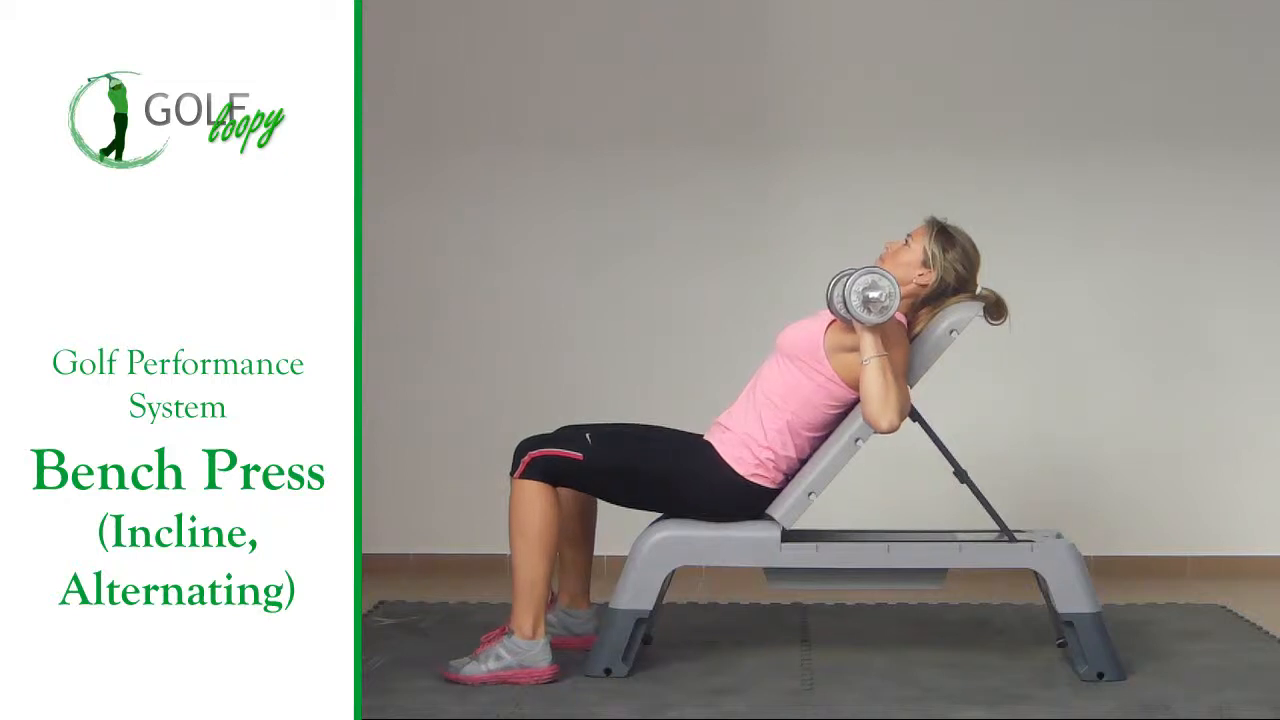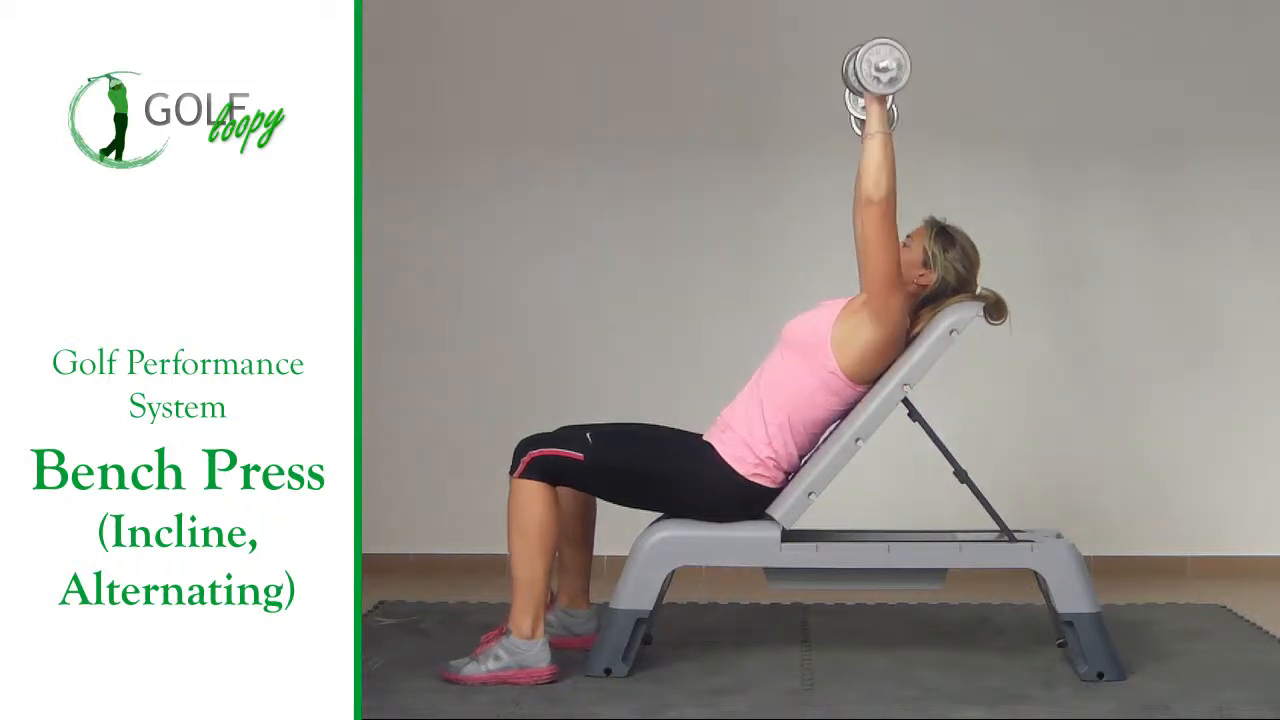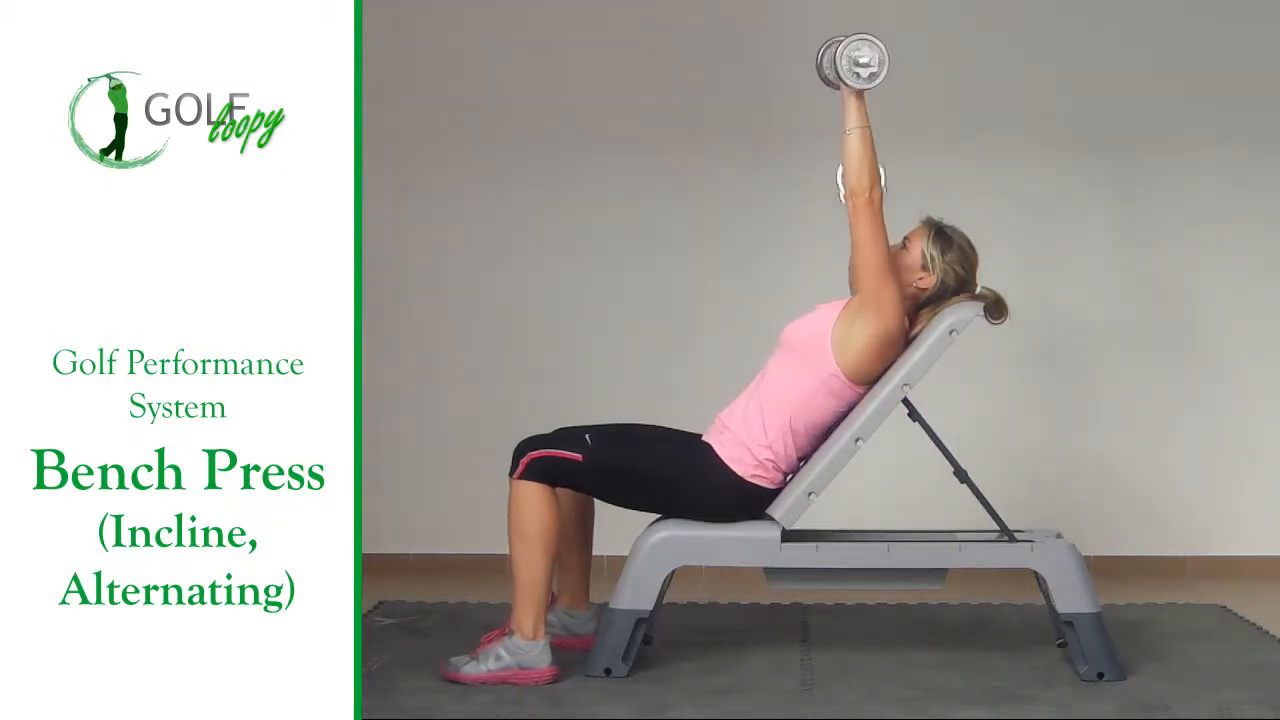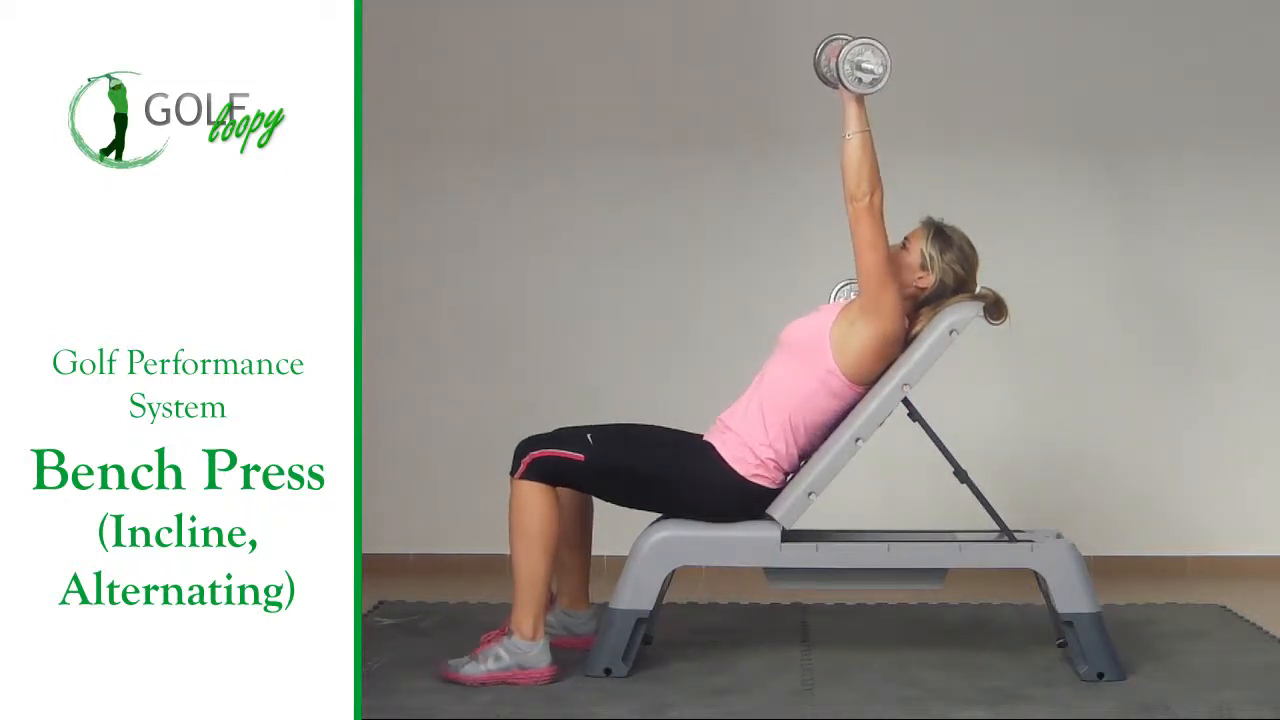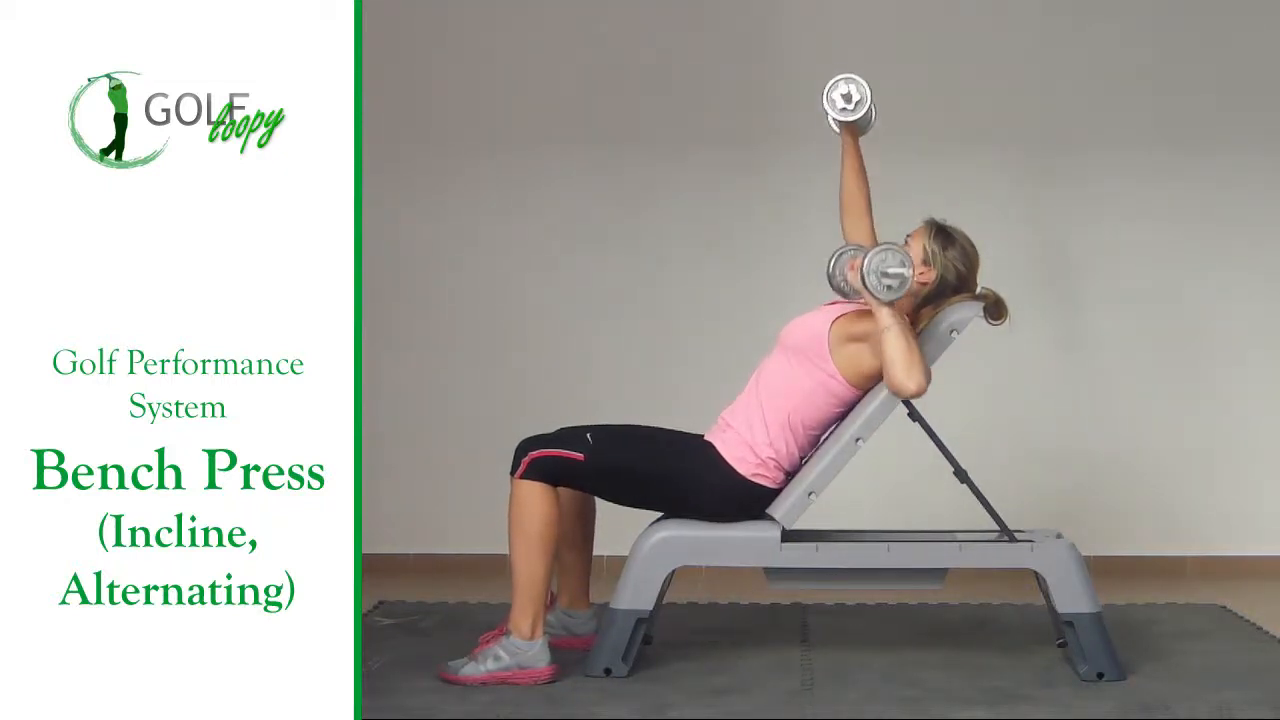
dt=1s
person 1, frame 1
left shoulder: (888, 334)
right shoulder: (877, 323)
left elbow: (885, 416)
left wrist: (868, 331)
right wrist: (864, 321)
left hip: (730, 476)
right hip: (730, 459)
left knee: (537, 458)
right knee: (564, 451)
left ankle: (525, 644)
right ankle: (572, 612)
person 1, frame 2
left shoulder: (884, 322)
right shoulder: (875, 317)
left elbow: (874, 205)
right elbow: (874, 211)
left wrist: (878, 113)
right wrist: (870, 125)
left hip: (729, 476)
right hip: (730, 464)
left knee: (535, 458)
right knee: (563, 449)
left ankle: (524, 645)
right ankle: (572, 612)
person 1, frame 3
left shoulder: (884, 318)
right shoulder: (872, 318)
left elbow: (863, 196)
right elbow: (862, 230)
left wrist: (854, 98)
left hip: (730, 478)
right hip: (728, 460)
left knee: (535, 459)
right knee: (561, 449)
left ankle: (526, 644)
right ankle: (573, 613)
person 1, frame 4
left shoulder: (883, 321)
right shoulder: (876, 328)
left elbow: (863, 201)
right elbow: (861, 407)
left wrist: (854, 100)
left hip: (730, 477)
right hip: (729, 461)
left knee: (537, 460)
right knee: (558, 451)
left ankle: (526, 645)
right ankle: (572, 613)
person 1, frame 5
left shoulder: (886, 331)
right shoulder: (877, 315)
left elbow: (911, 384)
right elbow: (857, 228)
left wrist: (884, 308)
right wrist: (850, 140)
left hip: (730, 476)
right hip: (730, 462)
left knee: (536, 458)
right knee: (559, 450)
left ankle: (524, 645)
right ankle: (572, 612)
